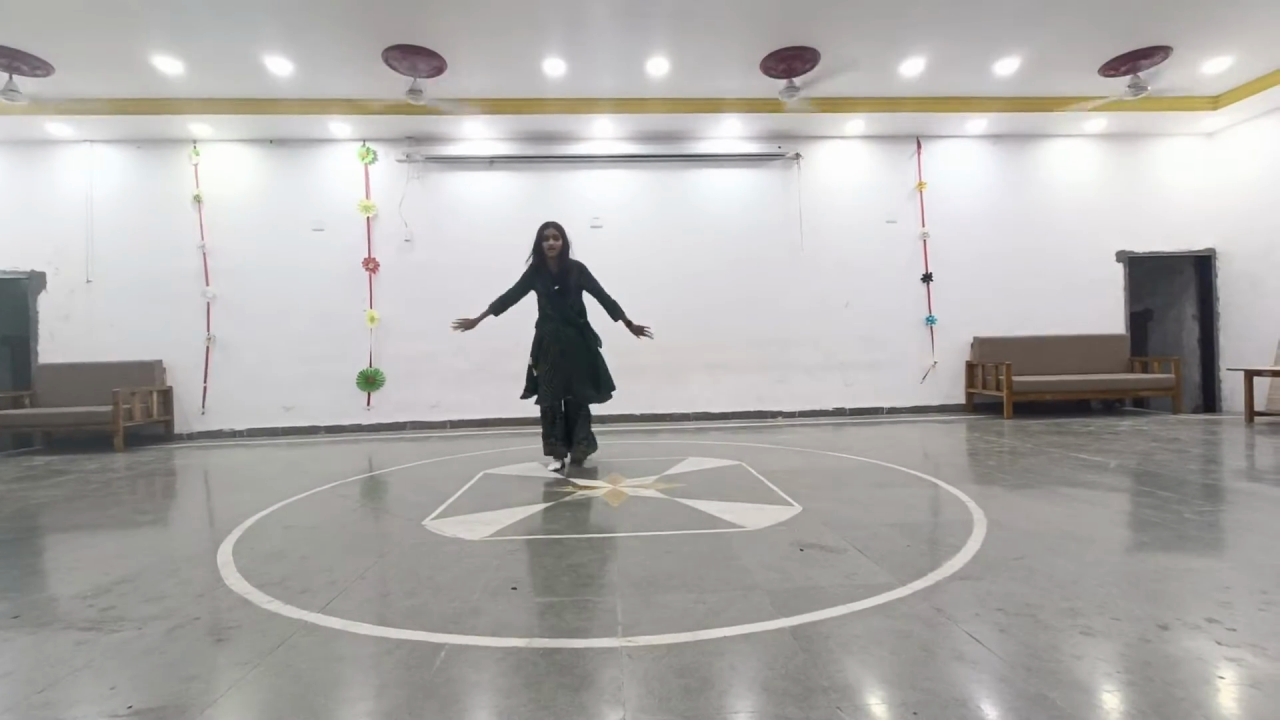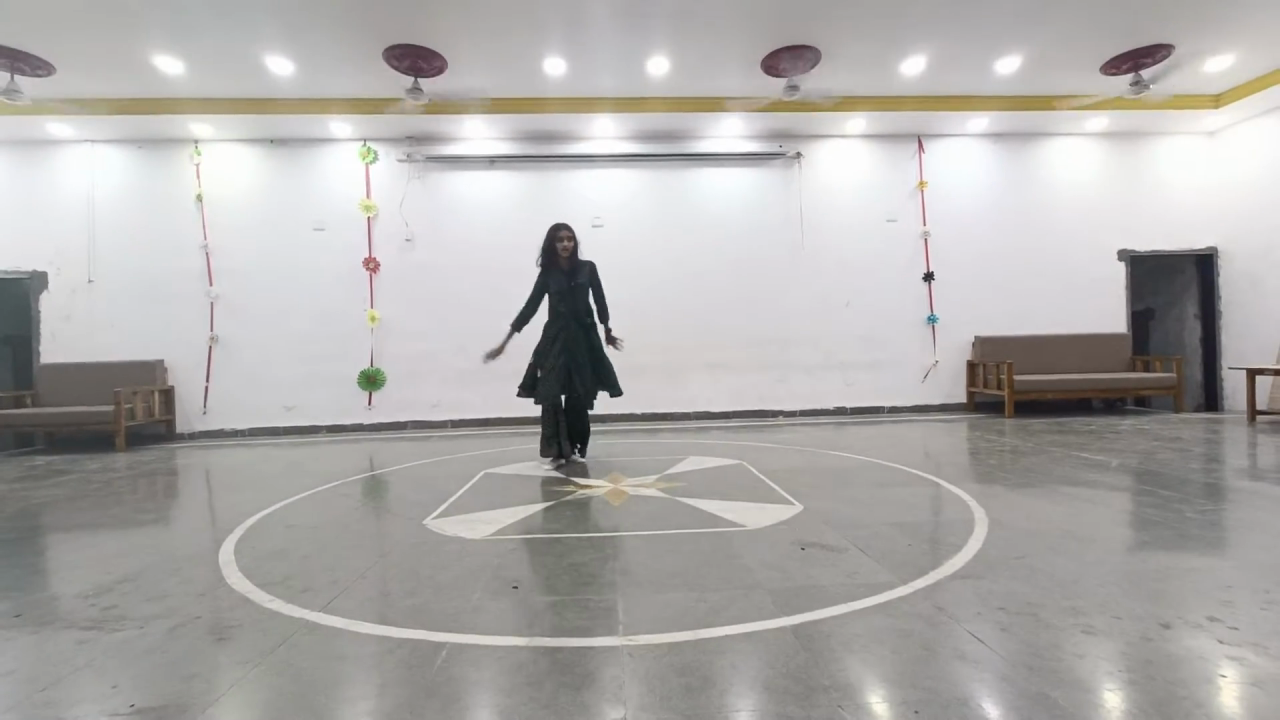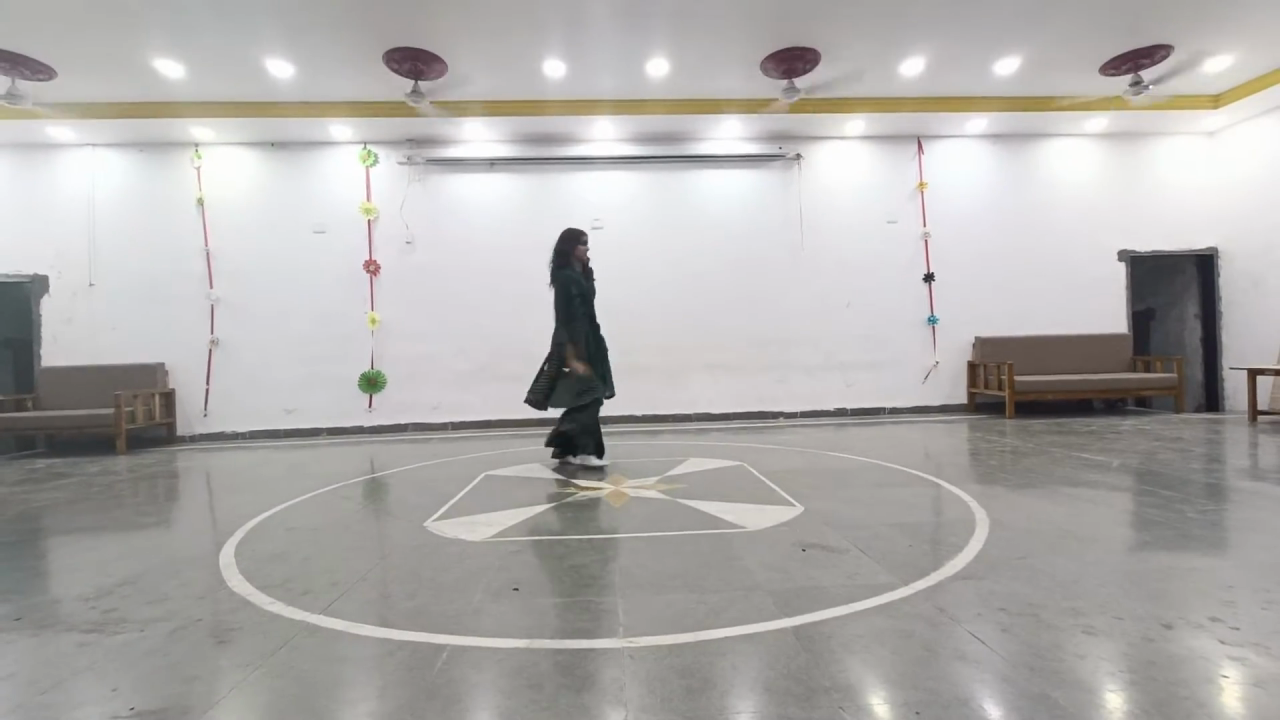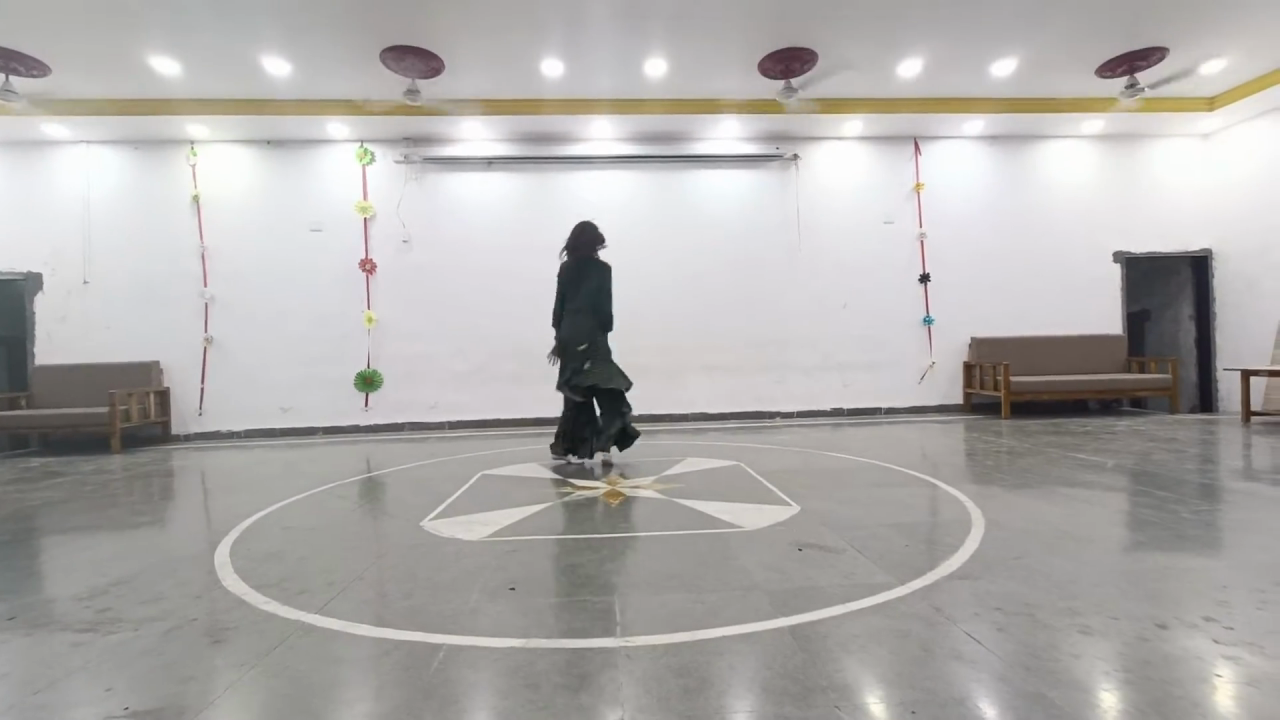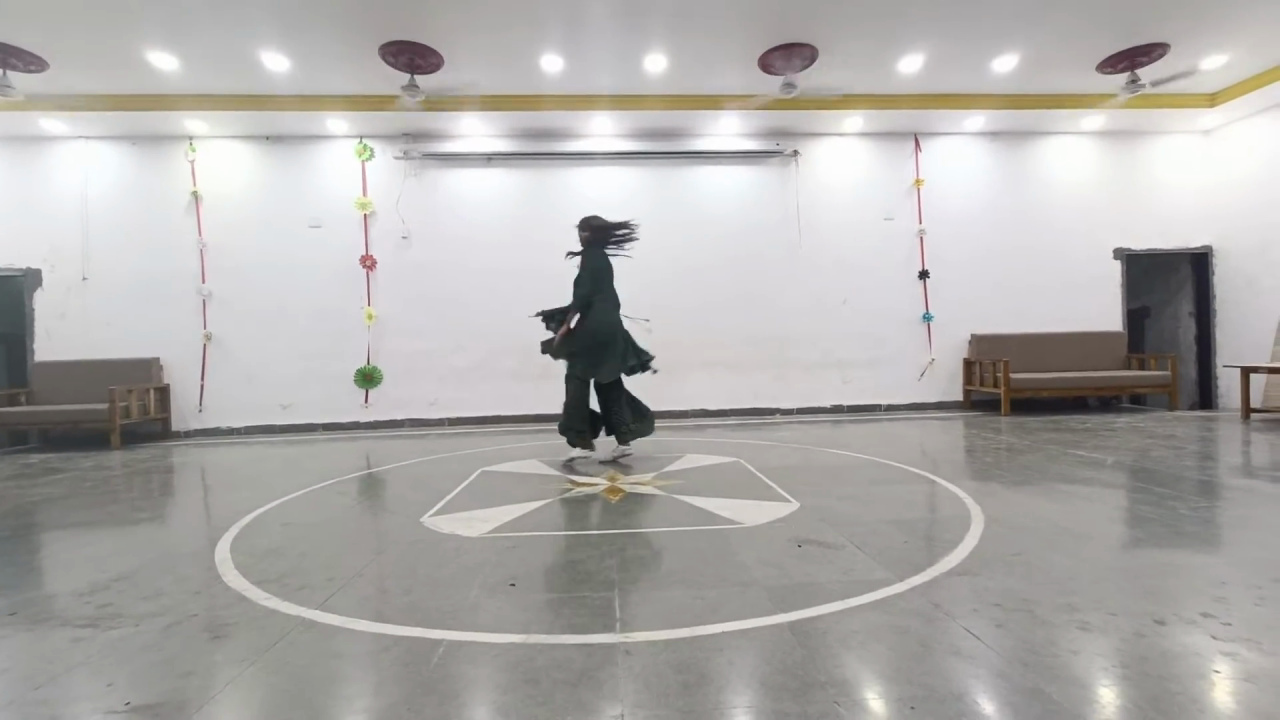
dt=0.2s
person 1, frame 1
left shoulder: (577, 269)
right shoulder: (535, 272)
left elbow: (603, 298)
right elbow: (510, 298)
left wrist: (630, 326)
right wrist: (476, 321)
left hip: (577, 339)
right hip: (548, 341)
left knee: (578, 396)
right knee: (549, 399)
left ankle: (578, 448)
right ankle: (556, 453)
person 1, frame 2
left shoulder: (587, 268)
right shoulder: (548, 273)
left elbow: (600, 301)
right elbow: (530, 308)
left wrist: (608, 333)
right wrist: (504, 343)
left hip: (584, 338)
right hip: (556, 338)
left knee: (579, 396)
right knee: (551, 395)
left ankle: (571, 447)
right ankle: (556, 451)
person 1, frame 3
left shoulder: (586, 273)
right shoulder: (563, 276)
right elbow: (562, 320)
right wrist: (572, 357)
left hip: (588, 340)
right hip: (571, 343)
left knee: (588, 396)
right knee: (587, 397)
left ankle: (567, 450)
right ankle: (582, 452)
person 1, frame 4
left shoulder: (566, 268)
right shoulder: (601, 268)
left elbow: (558, 305)
right elbow: (604, 307)
left wrist: (558, 339)
right wrist: (605, 334)
left hip: (568, 335)
right hip: (589, 335)
left knee: (578, 395)
right knee: (607, 390)
left ankle: (564, 447)
right ankle: (605, 446)
person 1, frame 5
left shoulder: (592, 257)
right shoulder: (603, 258)
left elbow: (584, 294)
left wrist: (565, 326)
left hip: (593, 326)
right hip: (609, 325)
left knee: (577, 381)
right knee: (609, 385)
left ankle: (583, 442)
right ankle: (624, 440)
